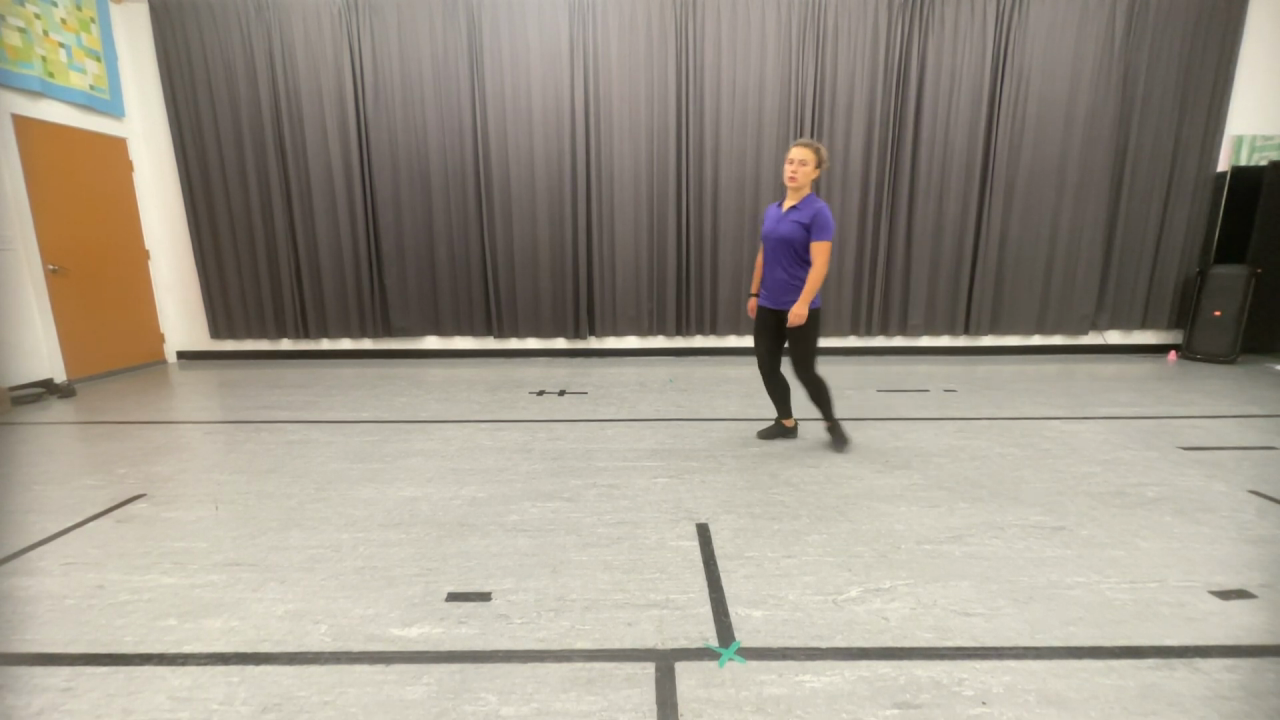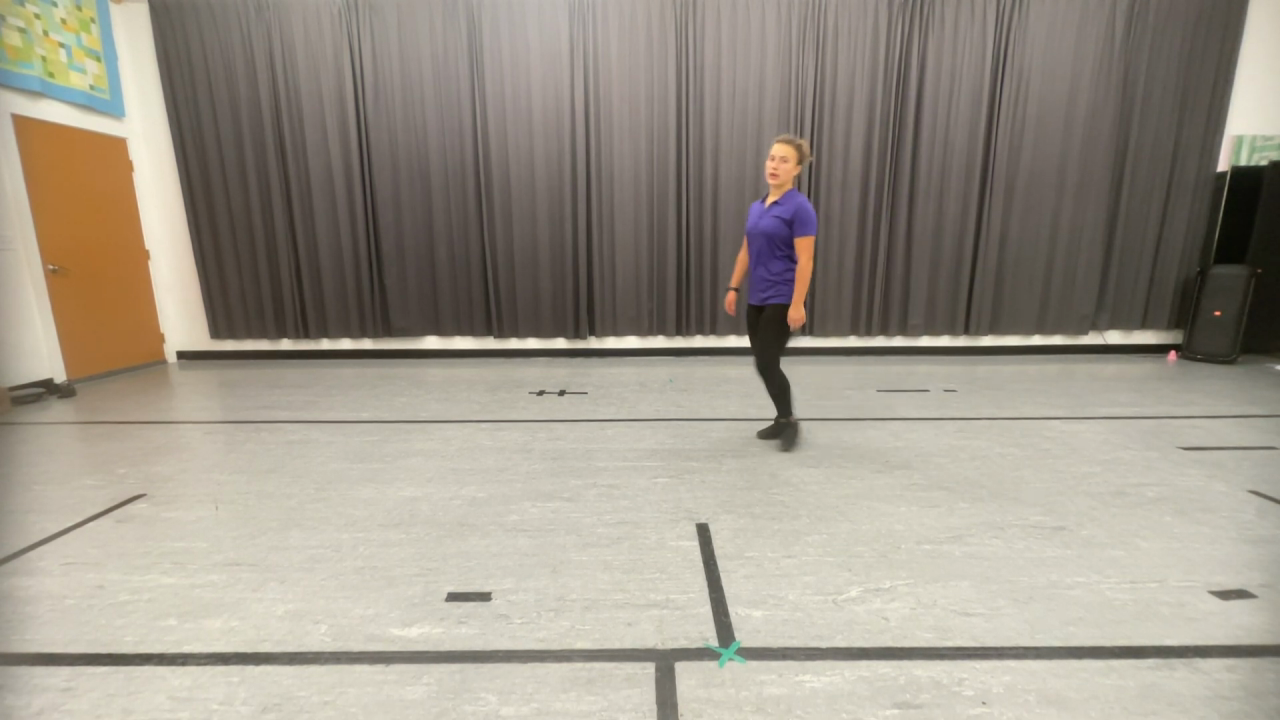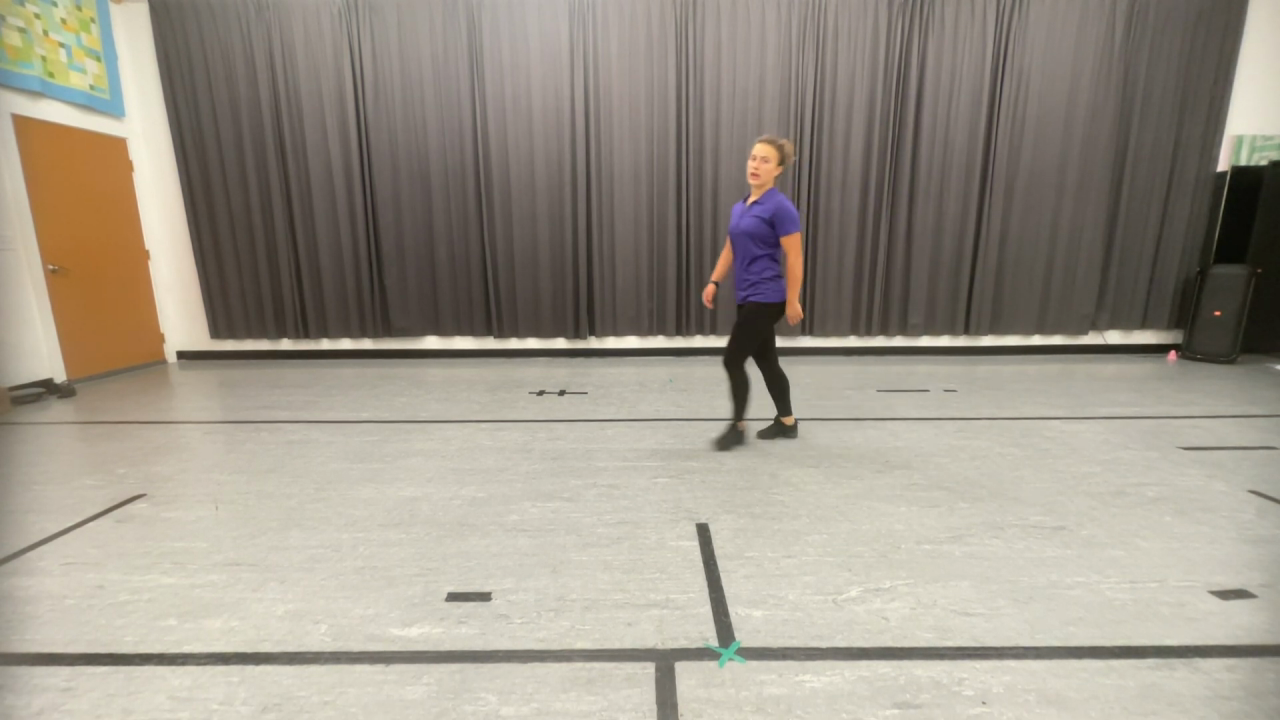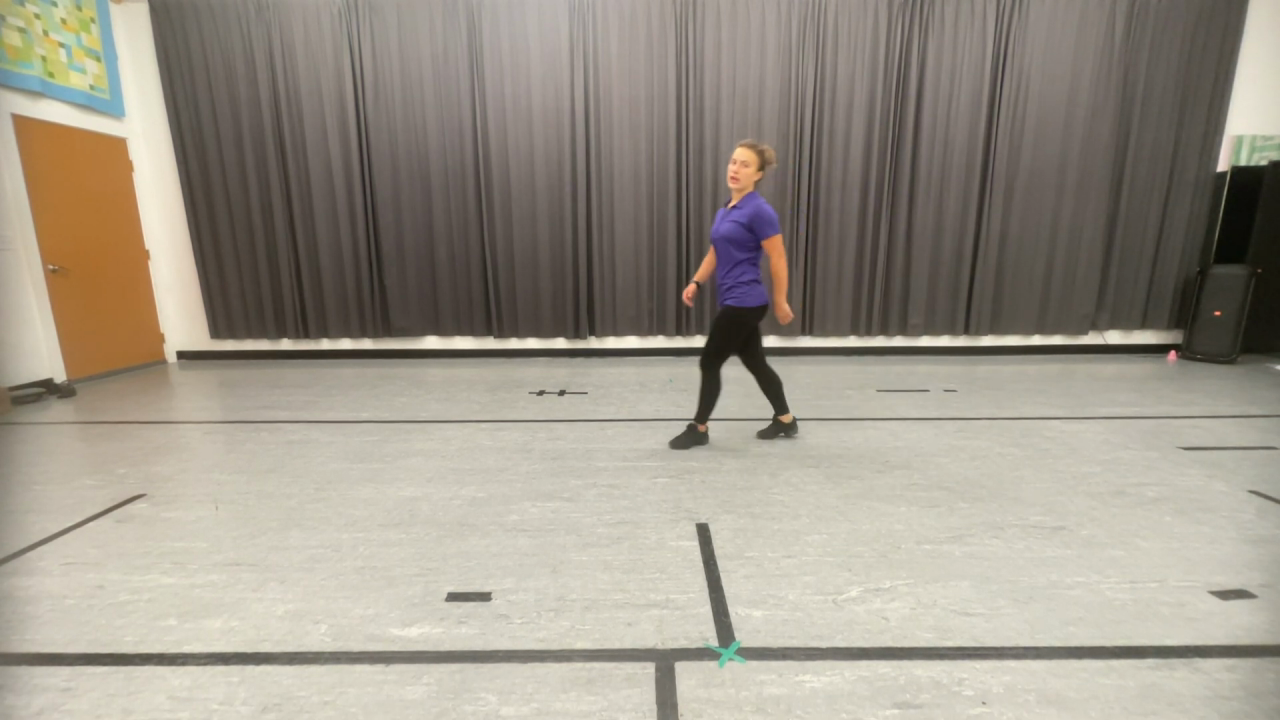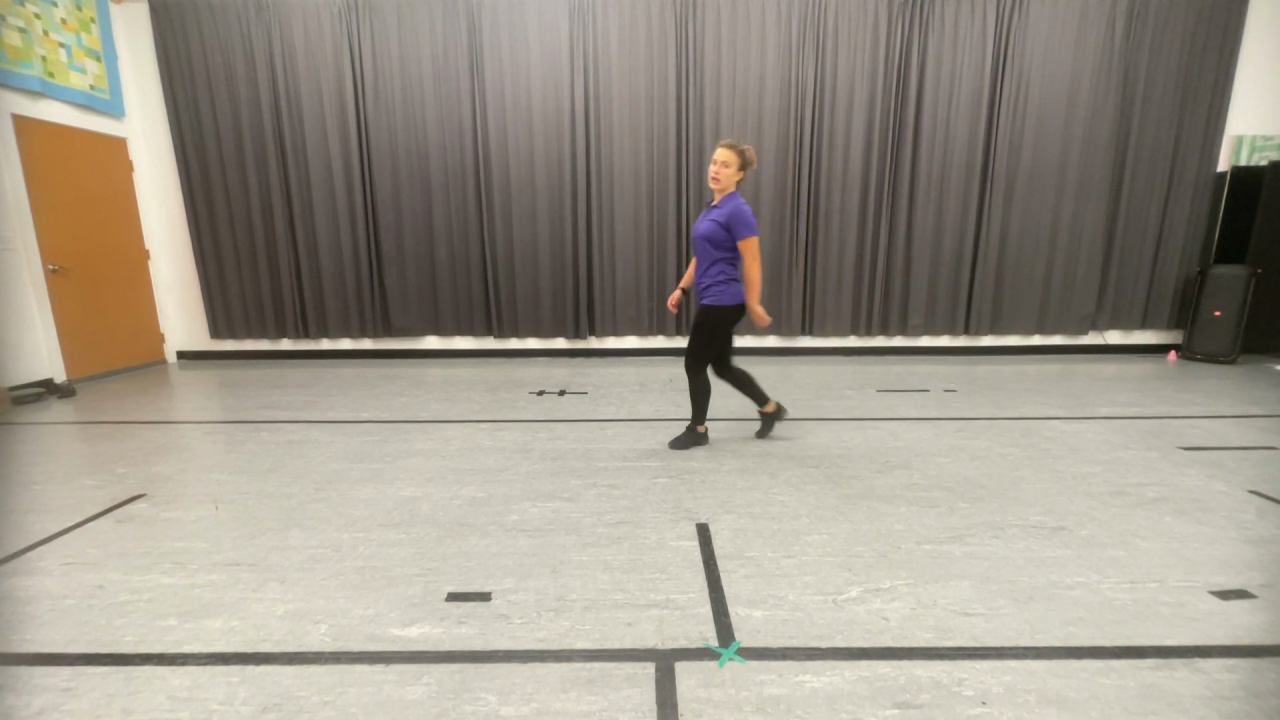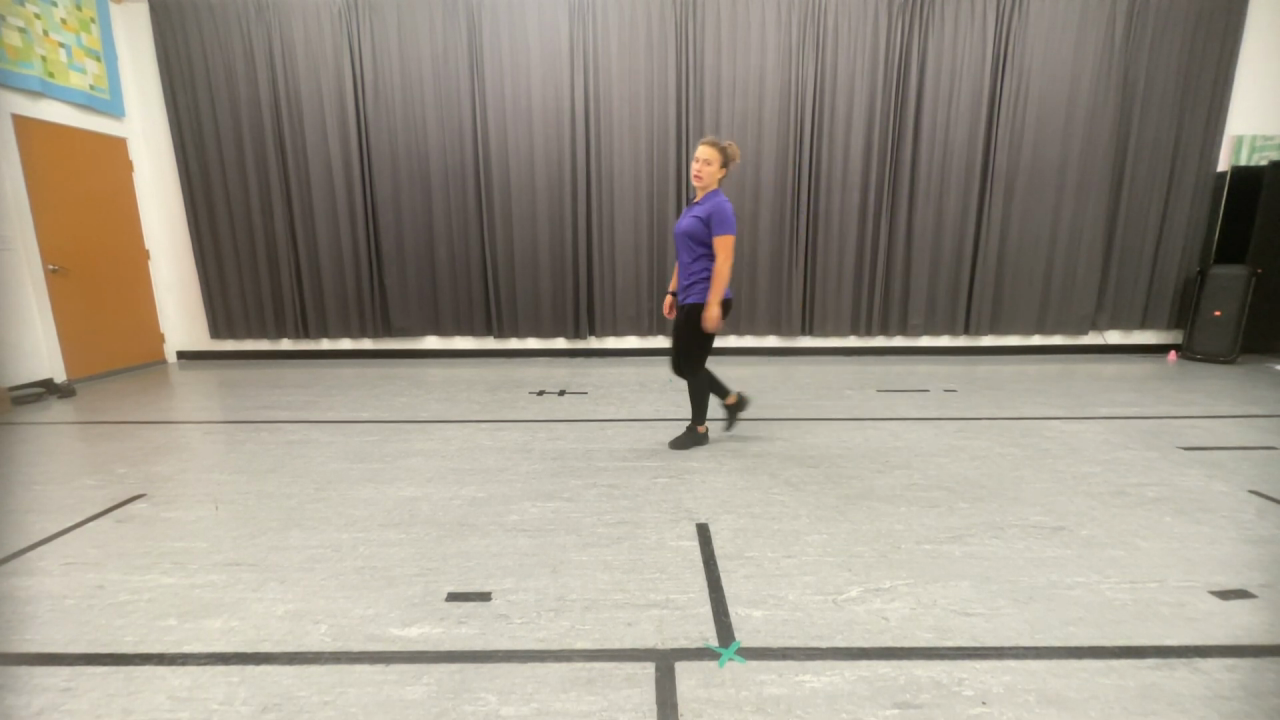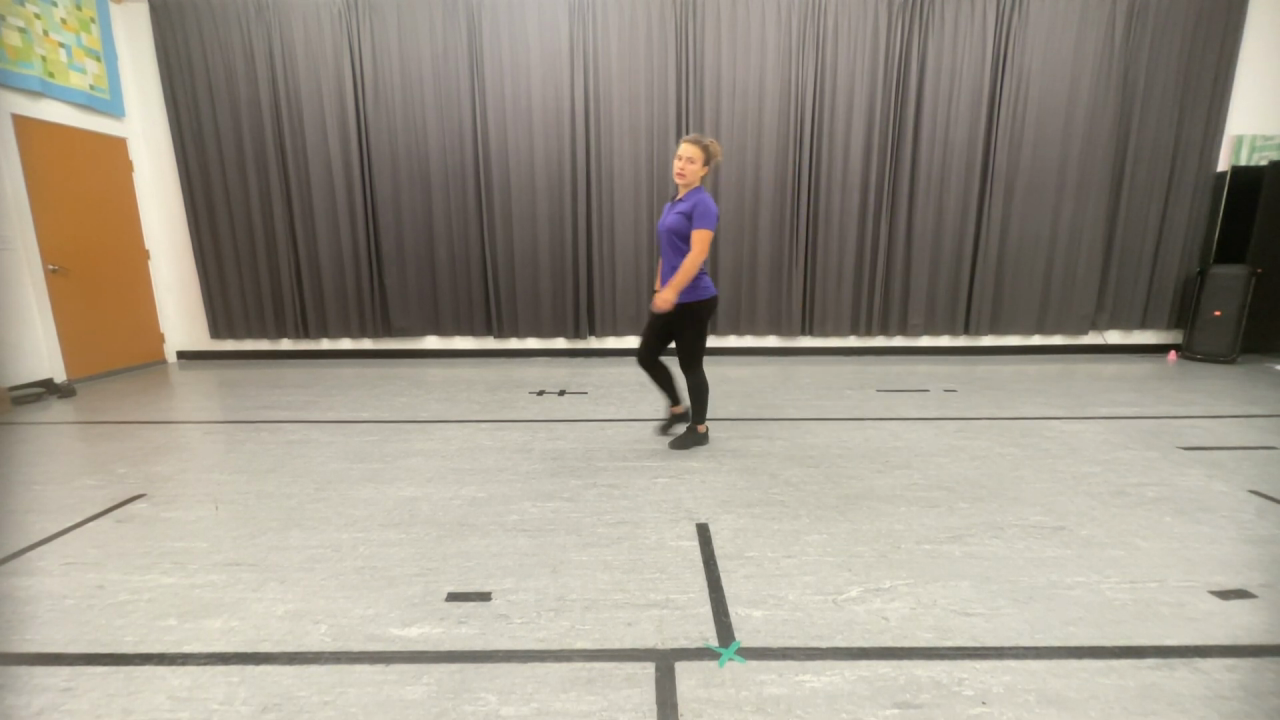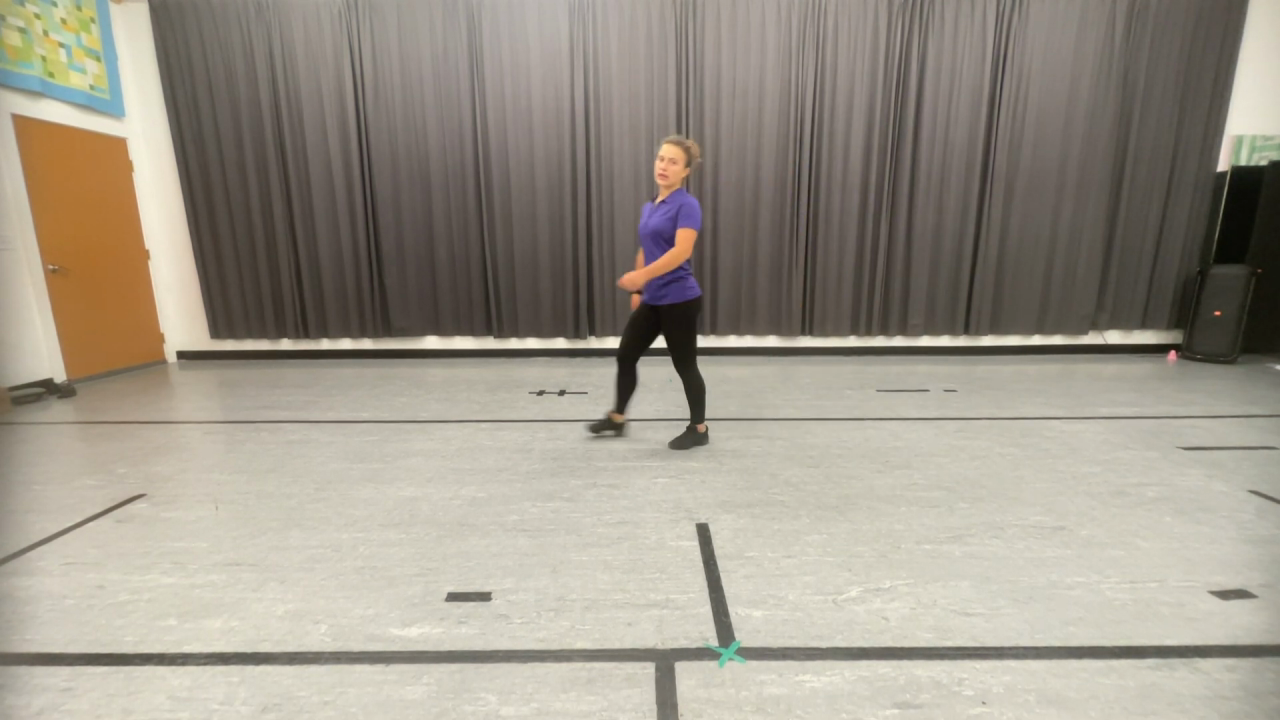
dt=0.1s
person 1, frame 1
left shoulder: (817, 212)
right shoulder: (771, 211)
left elbow: (820, 265)
left wrist: (802, 305)
right wrist: (754, 293)
left hip: (799, 306)
right hip: (770, 304)
left knee: (804, 370)
right knee: (766, 366)
left ankle: (833, 423)
right ankle: (786, 422)
person 1, frame 2
left shoulder: (800, 207)
right shoulder: (757, 207)
left elbow: (805, 260)
left wrist: (797, 304)
right wrist: (733, 287)
left hip: (782, 301)
right hip: (759, 300)
left knee: (767, 363)
right knee: (766, 364)
left ankle: (790, 422)
right ankle: (783, 420)
person 1, frame 3
left shoulder: (780, 207)
right shoulder: (740, 207)
left elbow: (793, 257)
right elbow: (730, 250)
left wrist: (793, 300)
right wrist: (713, 282)
left hip: (765, 299)
right hip: (750, 298)
left knee: (733, 359)
right knee: (765, 361)
left ankle: (738, 427)
right ankle: (786, 421)
person 1, frame 4
left shoulder: (759, 210)
right shoulder: (724, 211)
left elbow: (777, 260)
right elbow: (715, 254)
left wrist: (781, 301)
right wrist: (695, 282)
left hip: (744, 303)
right hip: (735, 302)
left knee: (709, 362)
right knee: (755, 362)
left ankle: (699, 428)
right ankle: (785, 419)
person 1, frame 5
left shoulder: (738, 211)
right shoulder: (710, 210)
left elbow: (752, 262)
left wrist: (754, 304)
right wrist: (681, 288)
left hip: (721, 303)
right hip: (709, 301)
left knee: (694, 363)
right knee: (721, 365)
left ankle: (699, 428)
right ankle: (770, 408)
person 1, frame 6
left shoulder: (719, 207)
right shoulder: (693, 206)
left elbow: (724, 259)
left wrist: (715, 304)
right wrist: (672, 292)
left hip: (704, 301)
right hip: (690, 298)
left knee: (689, 364)
right knee: (685, 364)
left ankle: (698, 429)
right ankle: (732, 400)
person 1, frame 7
left shoulder: (702, 204)
right shoulder: (671, 205)
left elbow: (698, 253)
left wrist: (671, 289)
right wrist: (662, 289)
left hip: (695, 300)
right hip: (673, 299)
left knee: (690, 363)
right knee: (647, 354)
left ankle: (698, 429)
right ankle: (677, 409)
person 1, frame 8
left shoulder: (687, 205)
right shoulder: (649, 207)
left elbow: (682, 251)
left wrist: (641, 277)
right wrist: (638, 290)
left hip: (680, 300)
right hip: (653, 300)
left knee: (684, 364)
right knee: (626, 355)
left ankle: (698, 428)
right ankle: (617, 418)
